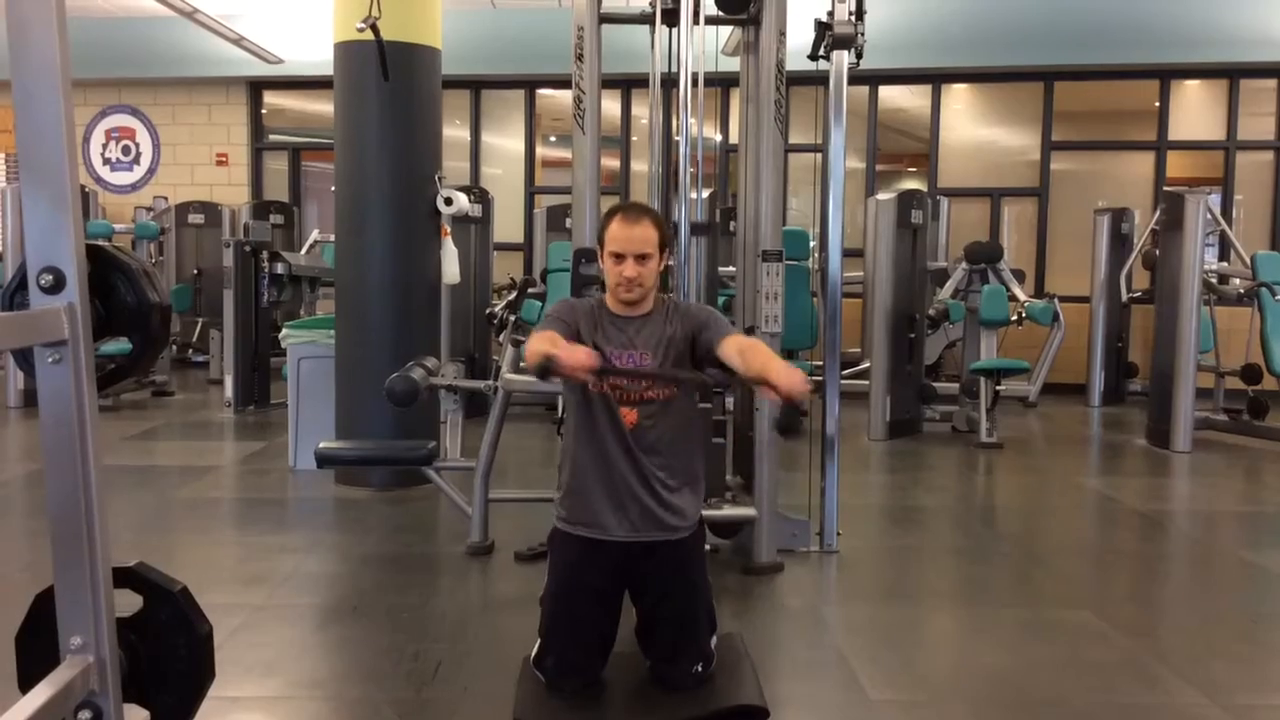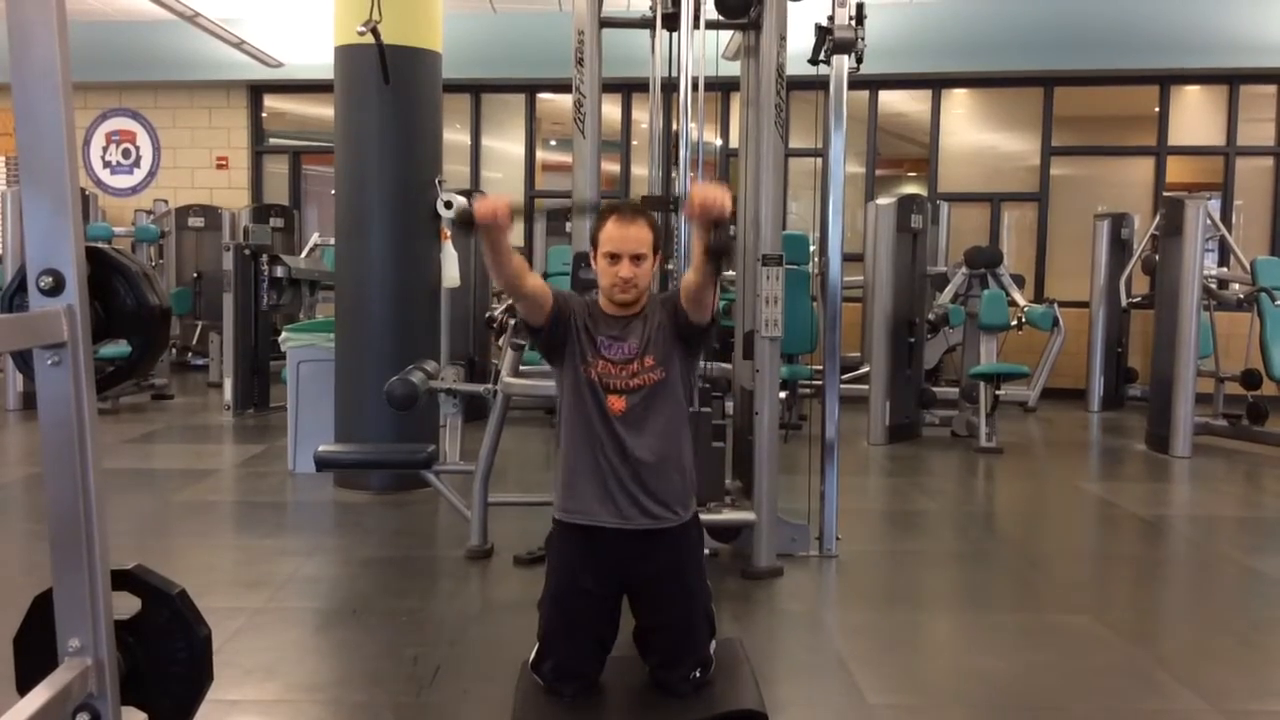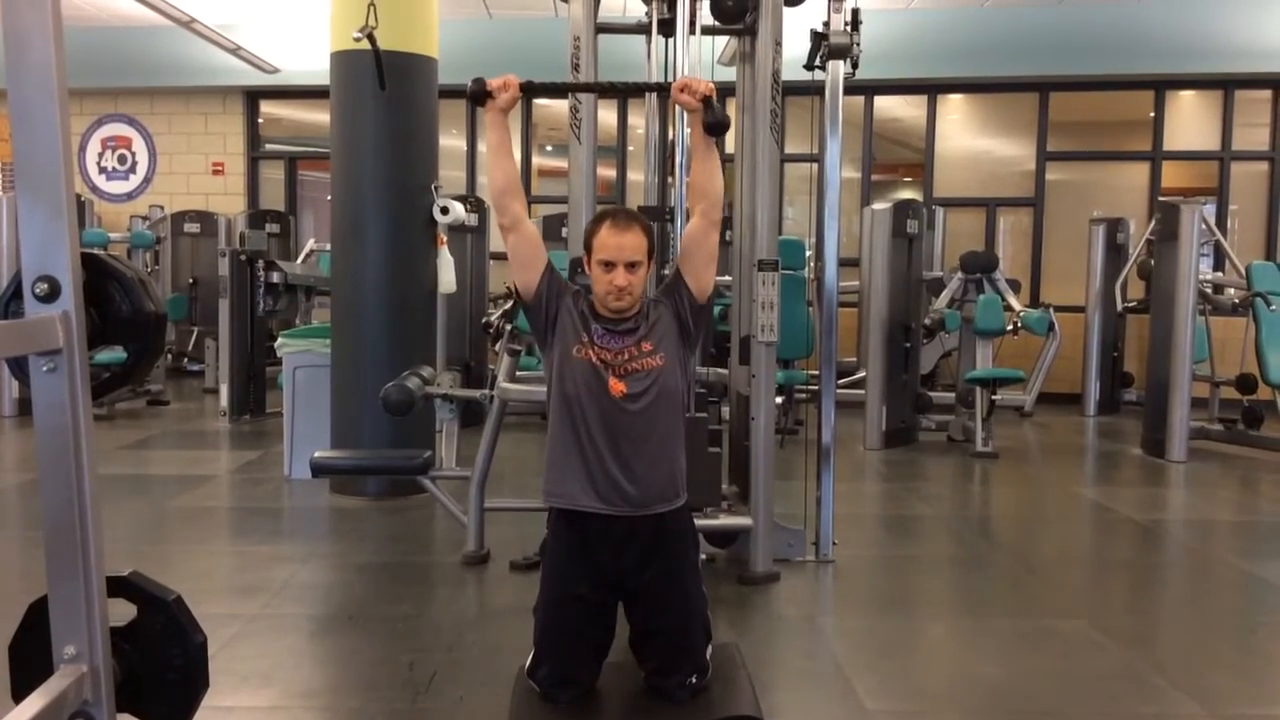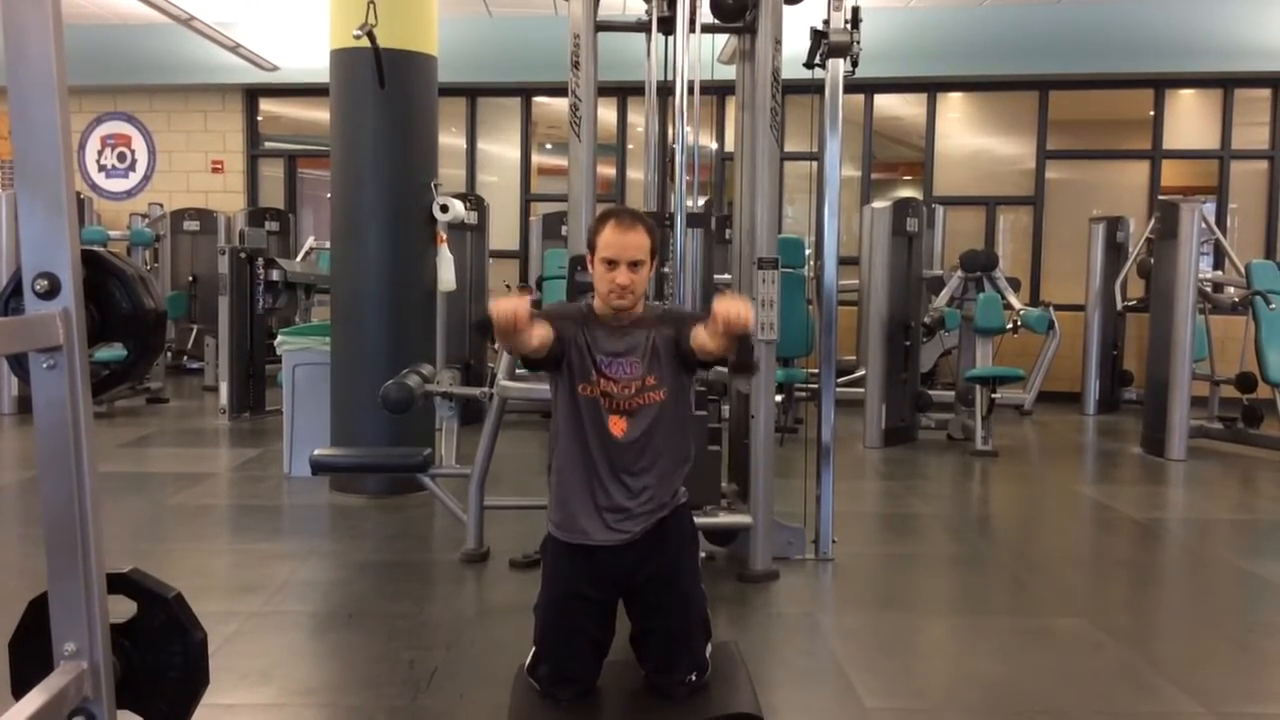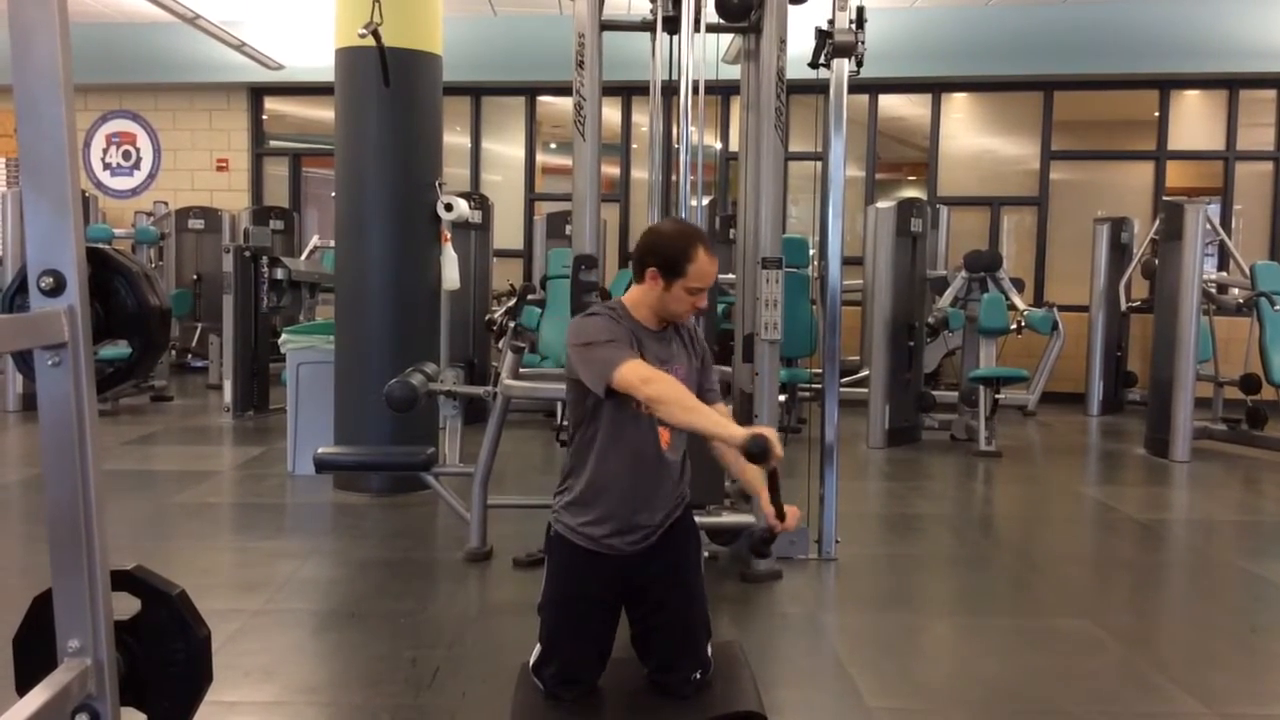
dt=1s
person 1, frame 1
left shoulder: (690, 321)
right shoulder: (572, 317)
left elbow: (741, 349)
right elbow: (541, 345)
left wrist: (776, 370)
right wrist: (560, 353)
left hip: (671, 529)
right hip: (586, 528)
left knee: (685, 674)
right knee: (565, 676)
left ankle: (654, 630)
right ankle: (601, 628)
person 1, frame 2
left shoulder: (676, 318)
right shoulder: (569, 320)
left elbow: (703, 280)
right elbow: (519, 285)
left wrist: (709, 222)
right wrist: (494, 234)
left hip: (667, 526)
right hip: (582, 526)
left knee: (684, 677)
right knee: (564, 678)
left ankle: (650, 638)
right ankle: (596, 634)
person 1, frame 3
left shoulder: (675, 317)
right shoulder: (559, 315)
left elbow: (706, 216)
right elbow: (511, 215)
left wrist: (698, 119)
right wrist: (497, 116)
left hip: (661, 524)
right hip: (577, 525)
left knee: (681, 681)
right knee: (559, 683)
left ankle: (654, 649)
right ankle: (588, 644)
person 1, frame 4
left shoulder: (674, 330)
right shoulder: (566, 329)
left elbow: (712, 340)
right elbow: (529, 337)
left wrist: (731, 319)
right wrist: (510, 319)
left hip: (661, 529)
right hip: (577, 534)
left knee: (681, 679)
right knee: (559, 682)
left ankle: (652, 641)
right ankle: (591, 638)
person 1, frame 5
left shoulder: (691, 340)
right shoulder: (595, 330)
left elbow: (720, 428)
right elbow: (651, 388)
left wrist: (767, 498)
right wrist: (741, 432)
left hip: (667, 530)
right hip: (587, 536)
left knee: (684, 679)
right knee: (564, 683)
left ankle: (650, 634)
